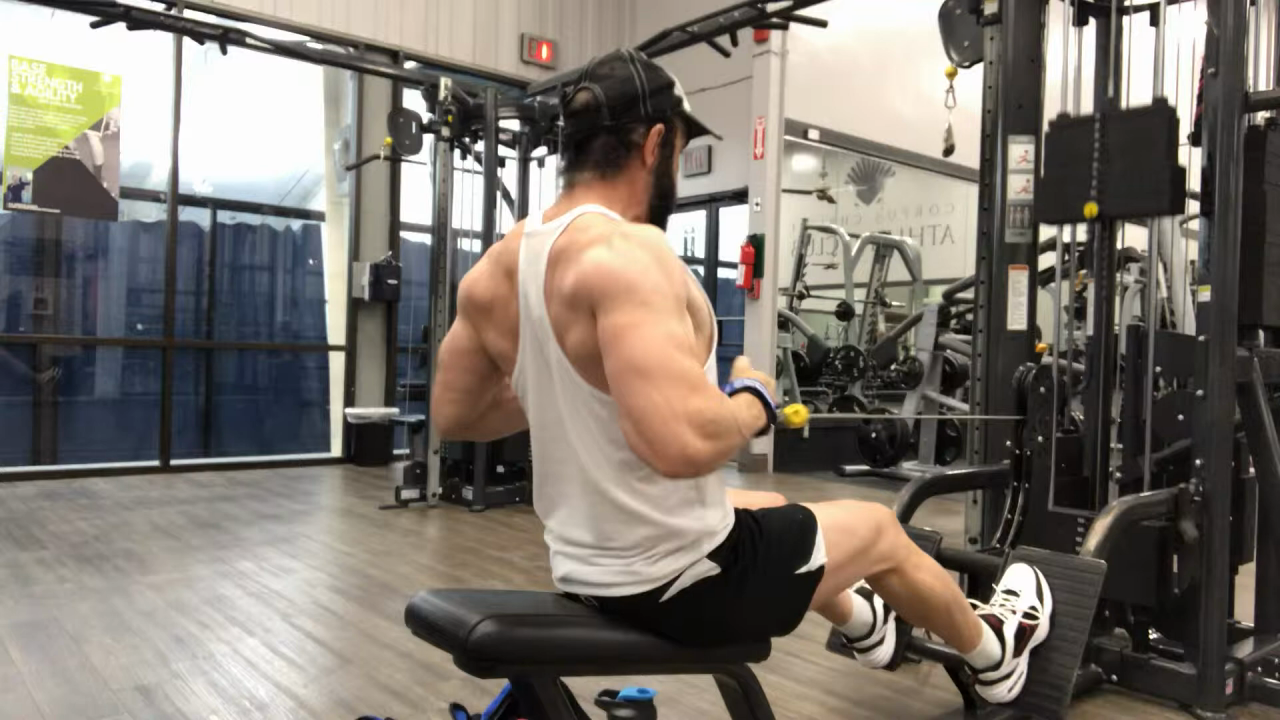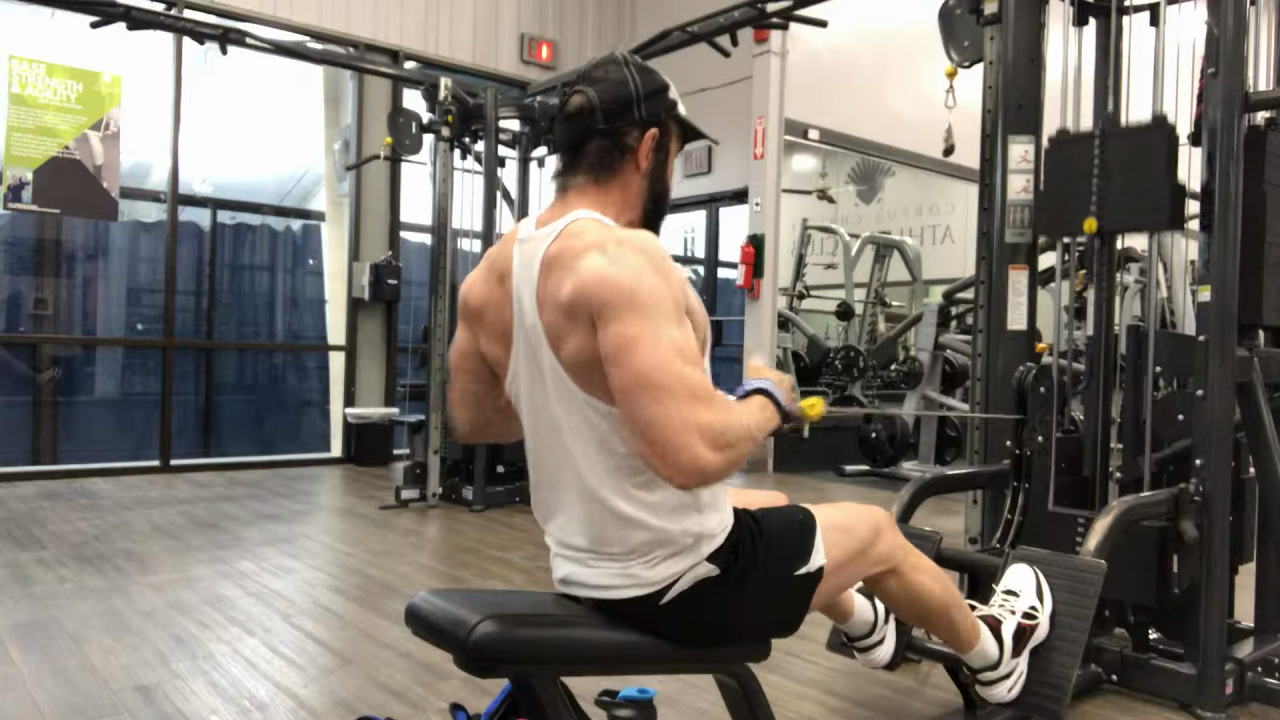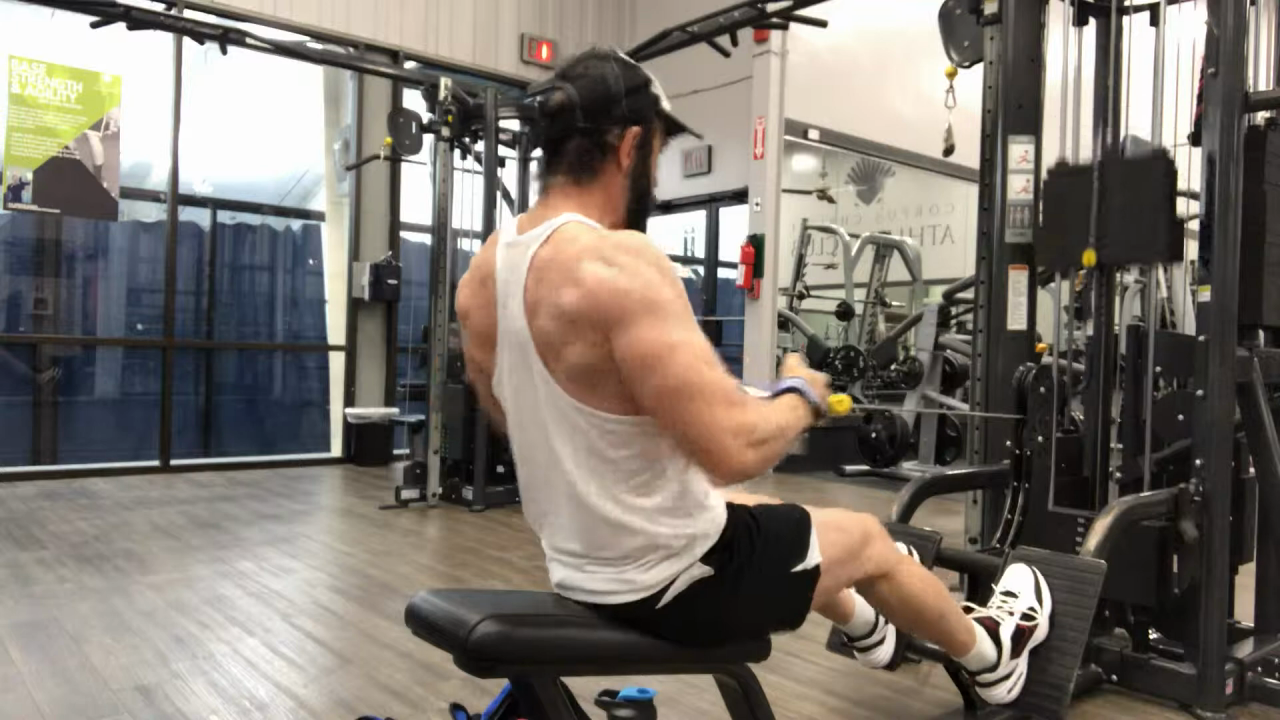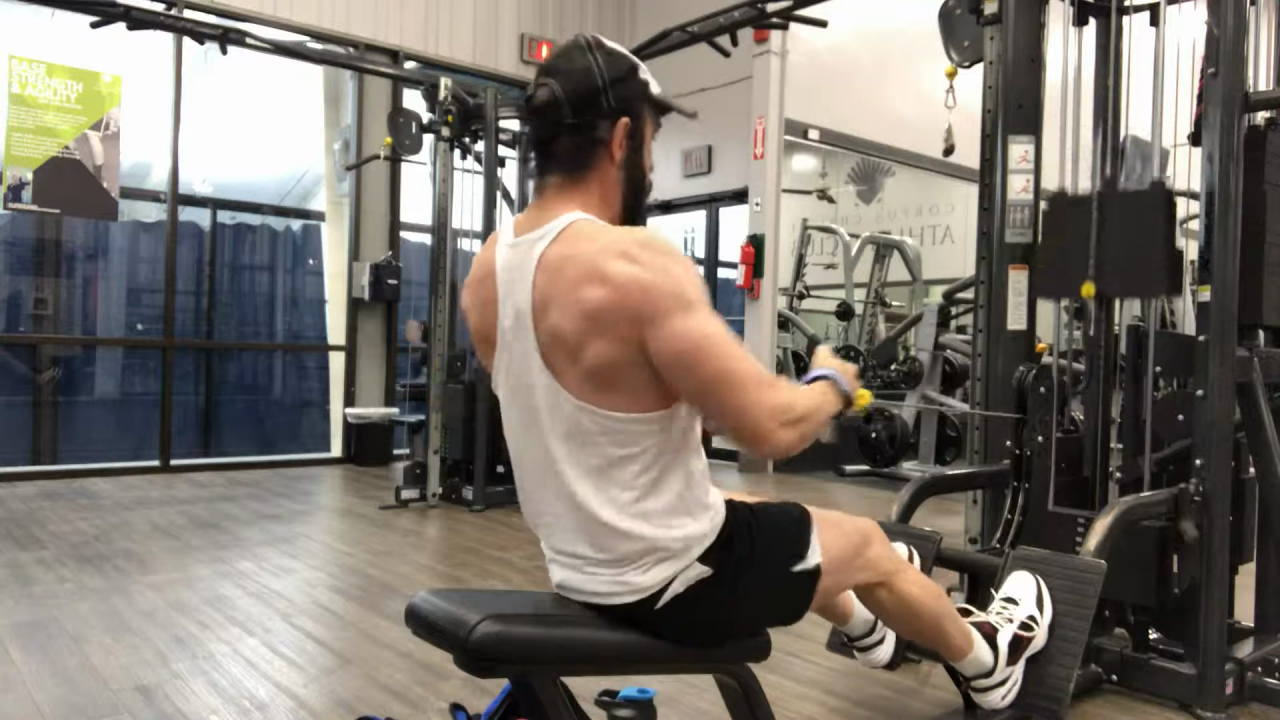
dt=0.1s
person 1, frame 1
left shoulder: (495, 266)
right shoulder: (626, 255)
left elbow: (454, 417)
right elbow: (684, 443)
right wrist: (755, 397)
left hip: (584, 569)
right hip: (680, 580)
left knee: (772, 508)
right knee: (876, 529)
left ankle: (865, 624)
right ankle: (993, 652)
person 1, frame 2
left shoulder: (492, 272)
right shoulder: (621, 262)
left elbow: (471, 421)
right elbow: (696, 453)
right wrist: (769, 398)
left hip: (586, 572)
right hip: (679, 581)
left knee: (773, 508)
right knee: (874, 532)
left ankle: (867, 624)
right ankle: (992, 654)
person 1, frame 3
left shoulder: (485, 268)
right shoulder: (615, 268)
right elbow: (735, 448)
right wrist: (801, 396)
left hip: (580, 569)
right hip: (669, 582)
left knee: (777, 515)
right knee: (866, 537)
left ankle: (866, 625)
right ankle: (989, 656)
person 1, frame 4
left shoulder: (489, 266)
right shoulder: (632, 264)
right elbow: (776, 426)
right wrist: (833, 384)
left hip: (581, 570)
right hip: (670, 581)
left knee: (777, 519)
right knee: (865, 542)
left ankle: (865, 625)
right ankle: (987, 662)
